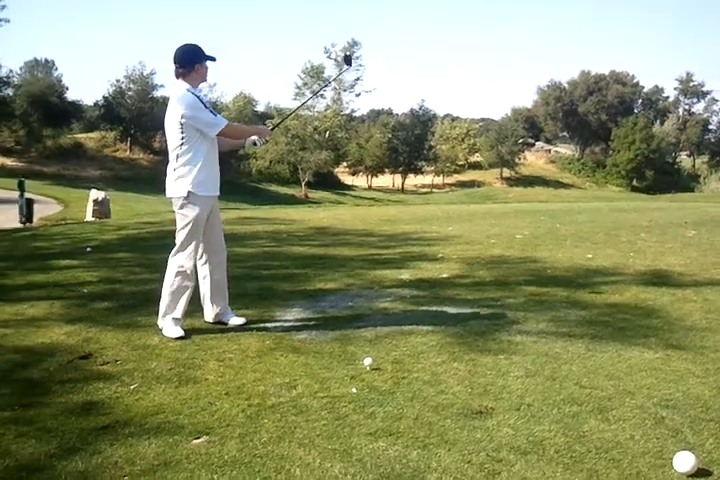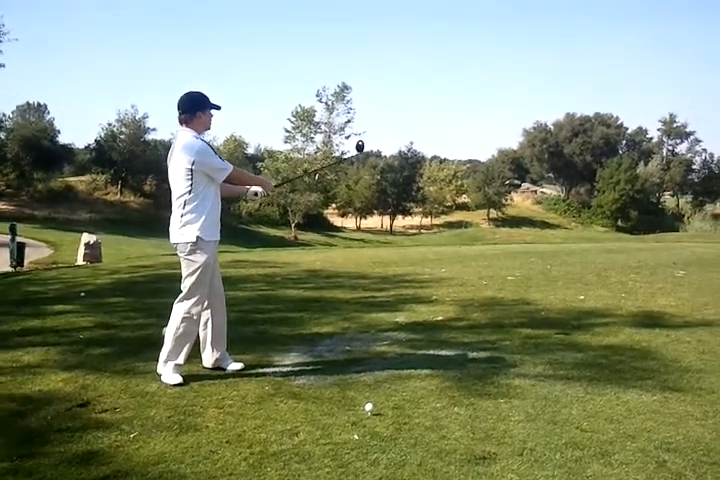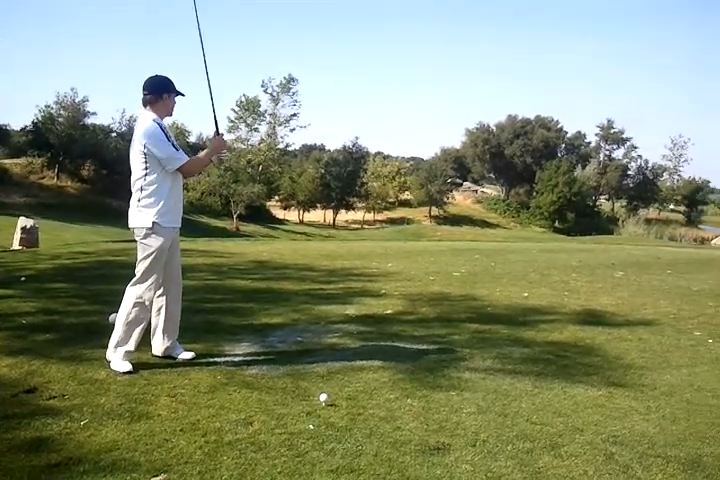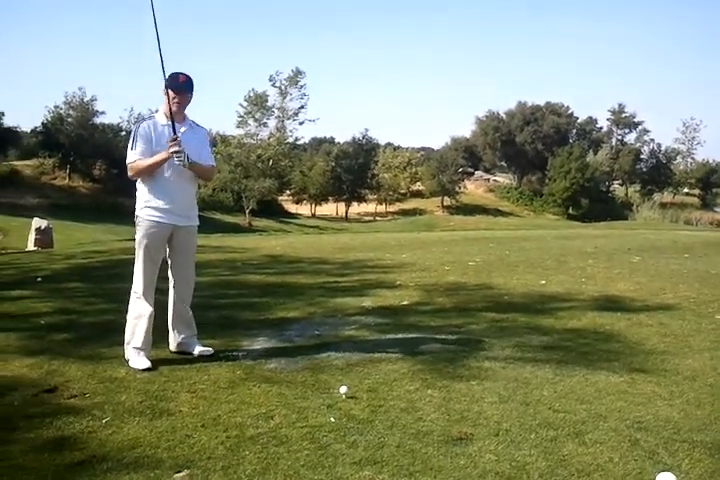
dt=1s
person 1, frame 1
left shoulder: (189, 98)
right shoulder: (187, 99)
left elbow: (216, 141)
right elbow: (227, 130)
left wrist: (248, 140)
right wrist: (258, 130)
left hip: (205, 189)
right hip: (191, 190)
left knee: (214, 251)
right knee: (185, 255)
left ankle: (217, 309)
right ankle: (169, 317)
person 1, frame 2
left shoulder: (183, 145)
right shoulder: (195, 146)
left elbow: (215, 187)
right elbow: (232, 174)
left wrist: (248, 190)
right wrist: (261, 182)
left hip: (201, 235)
right hip: (195, 235)
left knee: (213, 297)
right knee: (191, 301)
left ankle: (215, 354)
right ankle: (168, 363)
person 1, frame 3
left shoulder: (152, 127)
right shoulder: (153, 129)
left elbow: (179, 170)
right elbow: (187, 168)
left wrist: (208, 156)
right wrist: (212, 149)
left hip: (165, 221)
right hip: (154, 221)
left knee: (170, 284)
right knee: (145, 286)
left ankle: (165, 343)
right ankle: (118, 350)
person 1, frame 4
left shoulder: (199, 132)
right shoulder: (146, 127)
left elbow: (209, 173)
right elbow: (133, 170)
left wrist: (188, 162)
right wrist: (164, 155)
left hip: (187, 218)
right hip: (153, 216)
left knee: (184, 282)
right knee: (144, 284)
left ankle: (183, 338)
right ankle: (135, 348)
